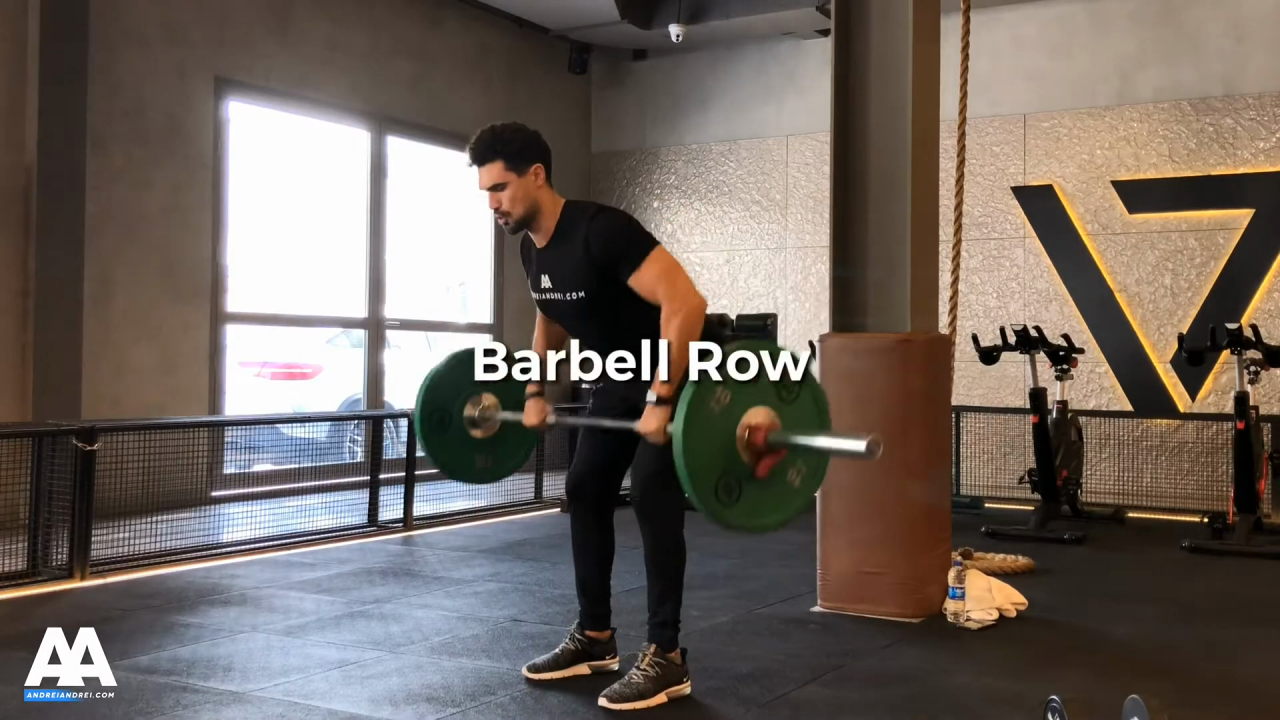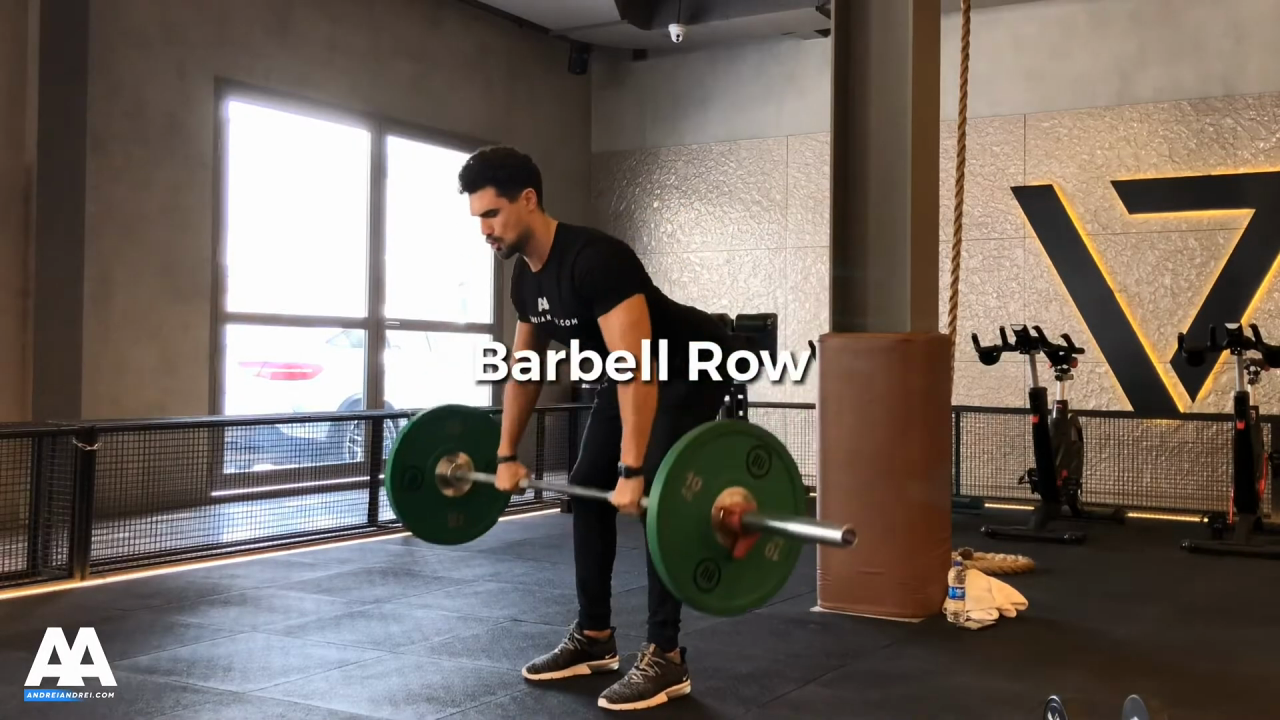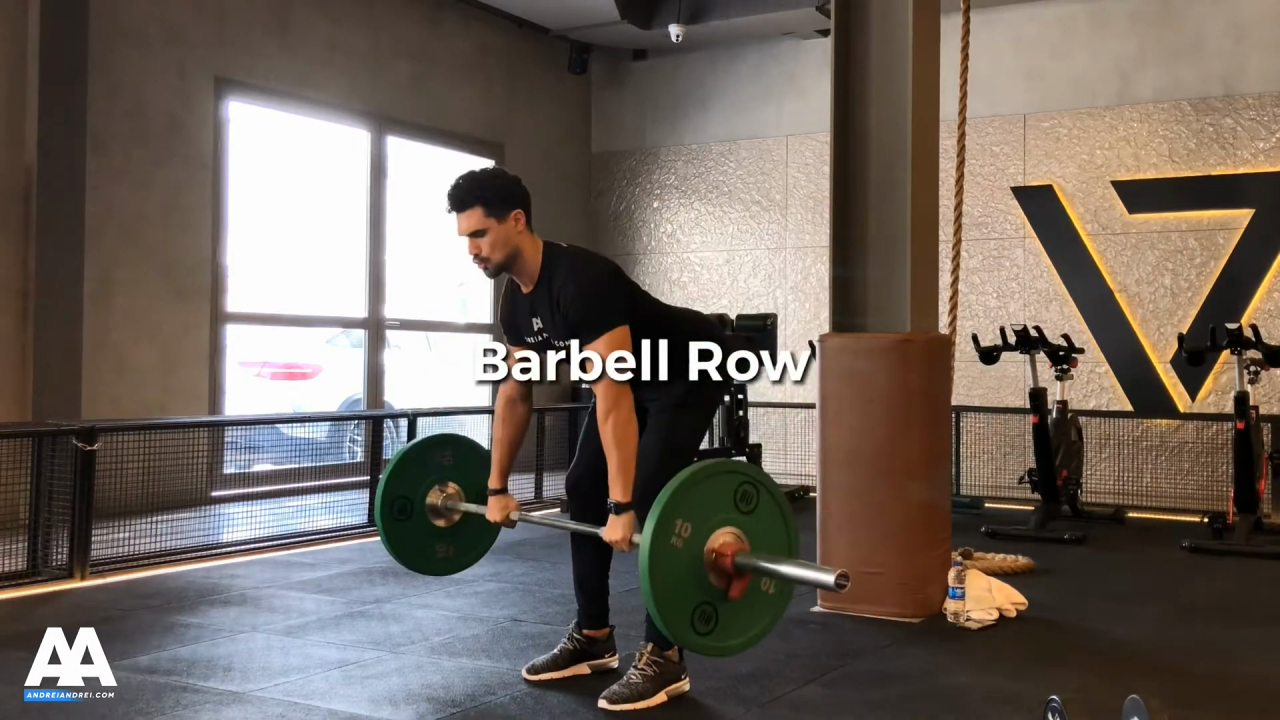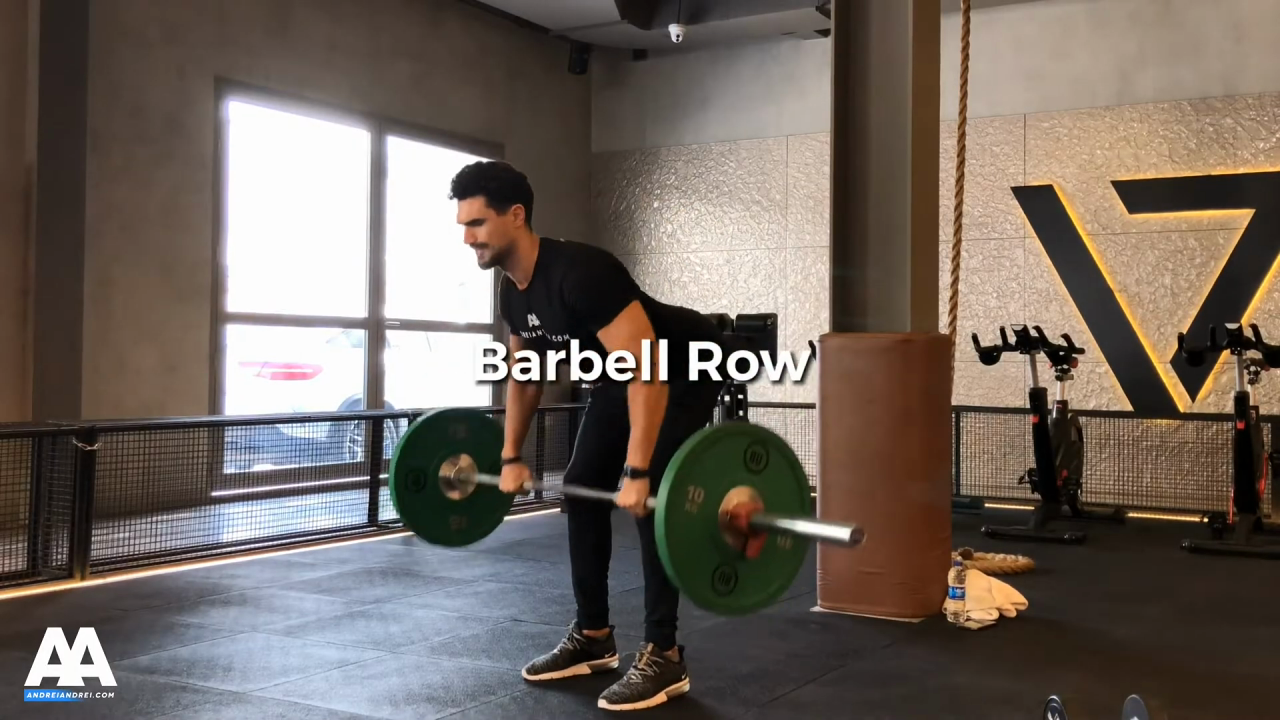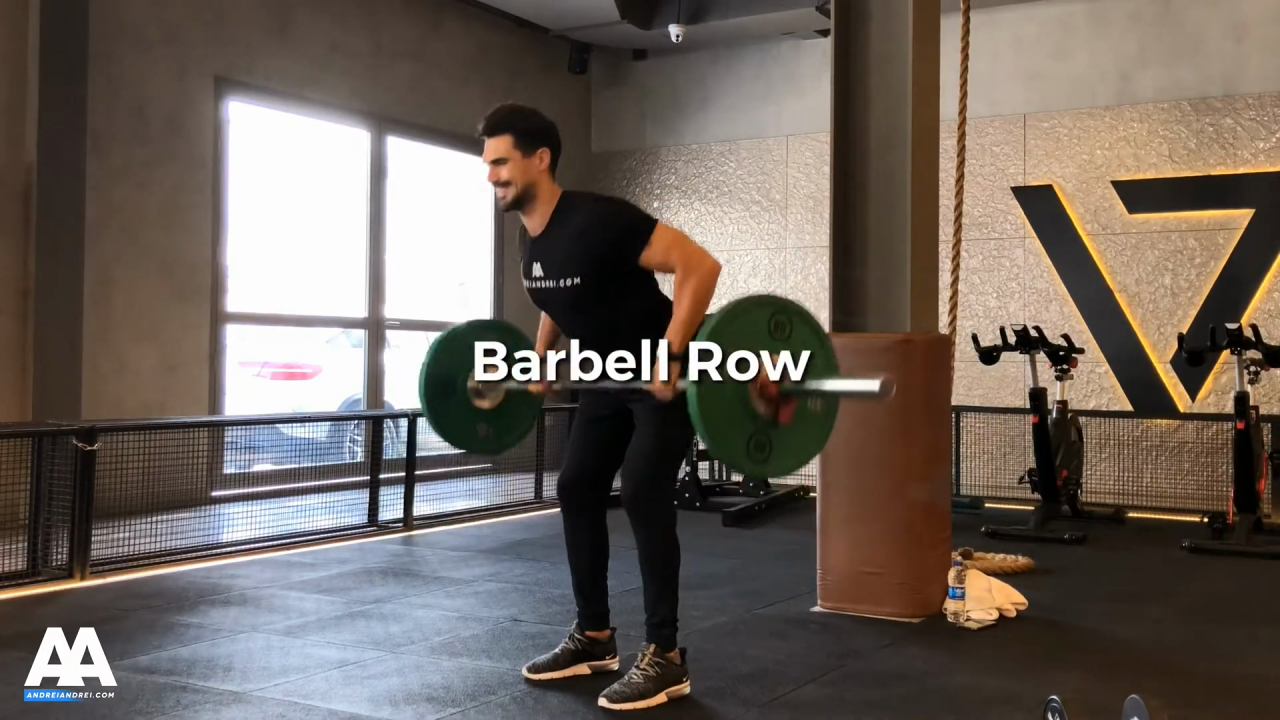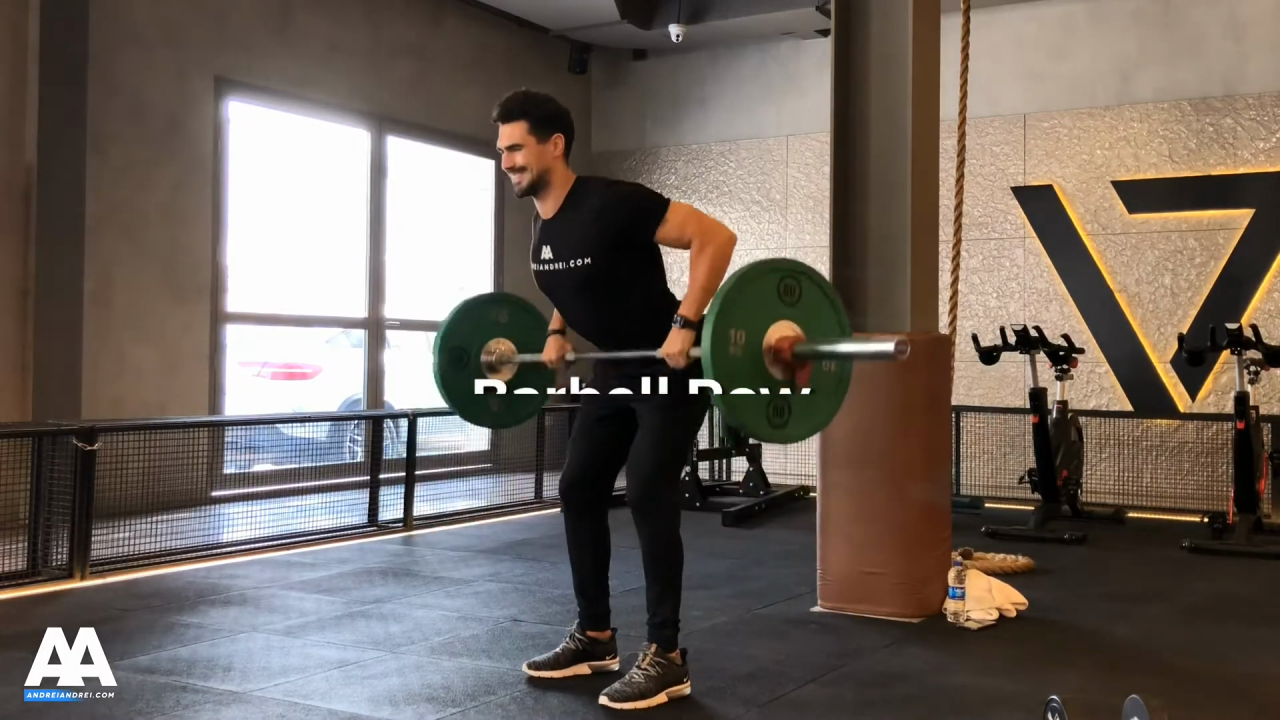
dt=0.3s
person 1, frame 1
left shoulder: (601, 231)
right shoulder: (531, 249)
left elbow: (686, 303)
right elbow: (550, 317)
left wrist: (661, 403)
right wrist: (535, 393)
left hip: (679, 368)
right hip: (620, 371)
left knee: (651, 494)
right knee: (585, 490)
left ankle: (665, 657)
right ankle: (594, 636)
person 1, frame 2
left shoulder: (594, 259)
right shoulder: (525, 280)
left elbow: (635, 367)
left wrist: (634, 472)
right wrist: (507, 455)
left hip: (691, 367)
right hip: (627, 372)
left knee: (654, 498)
right knee: (587, 489)
left ankle: (665, 657)
right ankle: (594, 637)
person 1, frame 3
left shoulder: (583, 281)
right shoulder: (516, 300)
left elbow: (613, 401)
right elbow: (514, 394)
left wrist: (623, 509)
right wrist: (497, 488)
left hip: (688, 368)
right hip: (633, 374)
left knee: (651, 498)
right knee: (582, 489)
left ankle: (663, 658)
right ankle: (592, 636)
person 1, frame 4
left shoulder: (580, 274)
right shoulder: (513, 292)
left elbow: (654, 368)
right elbow: (523, 373)
left wrist: (639, 476)
right wrist: (512, 457)
left hip: (684, 367)
right hip: (620, 373)
left knee: (648, 501)
right knee: (581, 491)
left ankle: (663, 658)
right ankle: (592, 637)
person 1, frame 5
left shoulder: (597, 219)
right shoulder: (530, 240)
left elbow: (700, 267)
left wrist: (671, 358)
right wrist: (541, 362)
left hip: (670, 368)
left knee: (644, 494)
right knee: (576, 489)
left ankle: (664, 658)
right ankle: (593, 637)
person 1, frame 6
left shoulder: (611, 203)
right shoulder: (542, 224)
left elbow: (716, 238)
left wrist: (684, 326)
right wrist: (556, 333)
left hip: (671, 366)
right hip: (615, 368)
left knee: (647, 496)
right knee: (578, 491)
left ankle: (665, 658)
right ankle: (594, 637)
